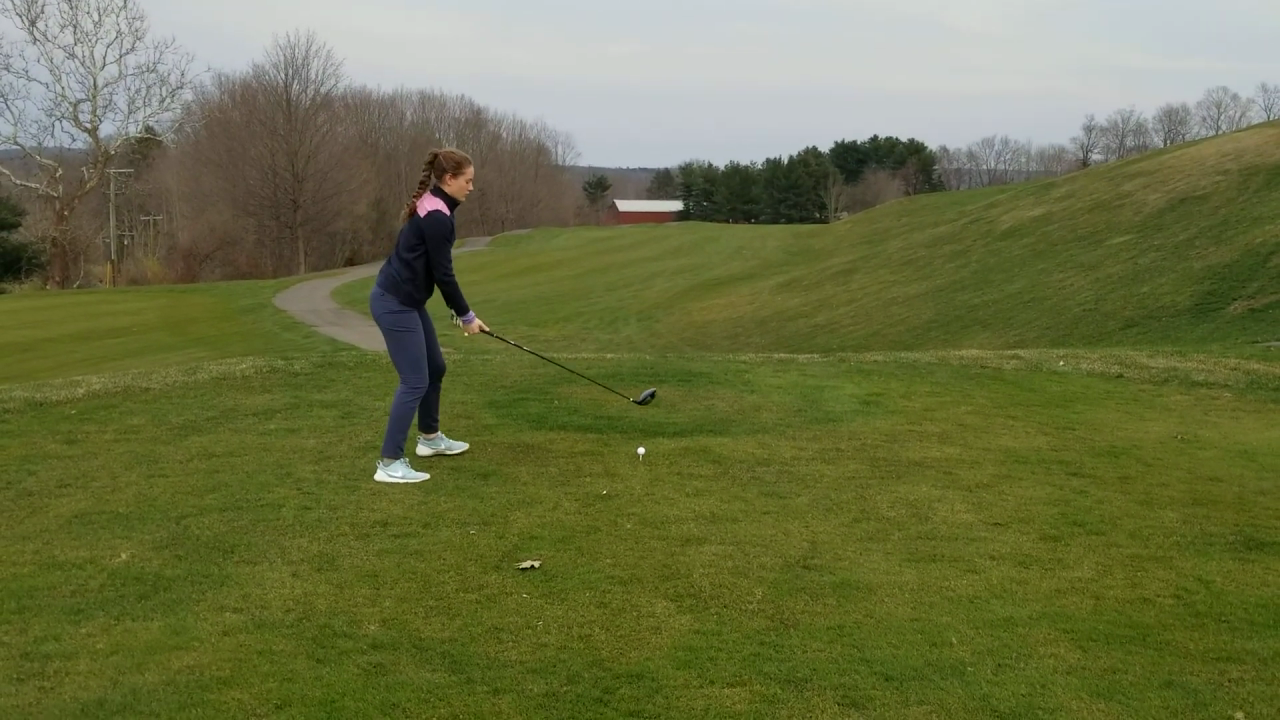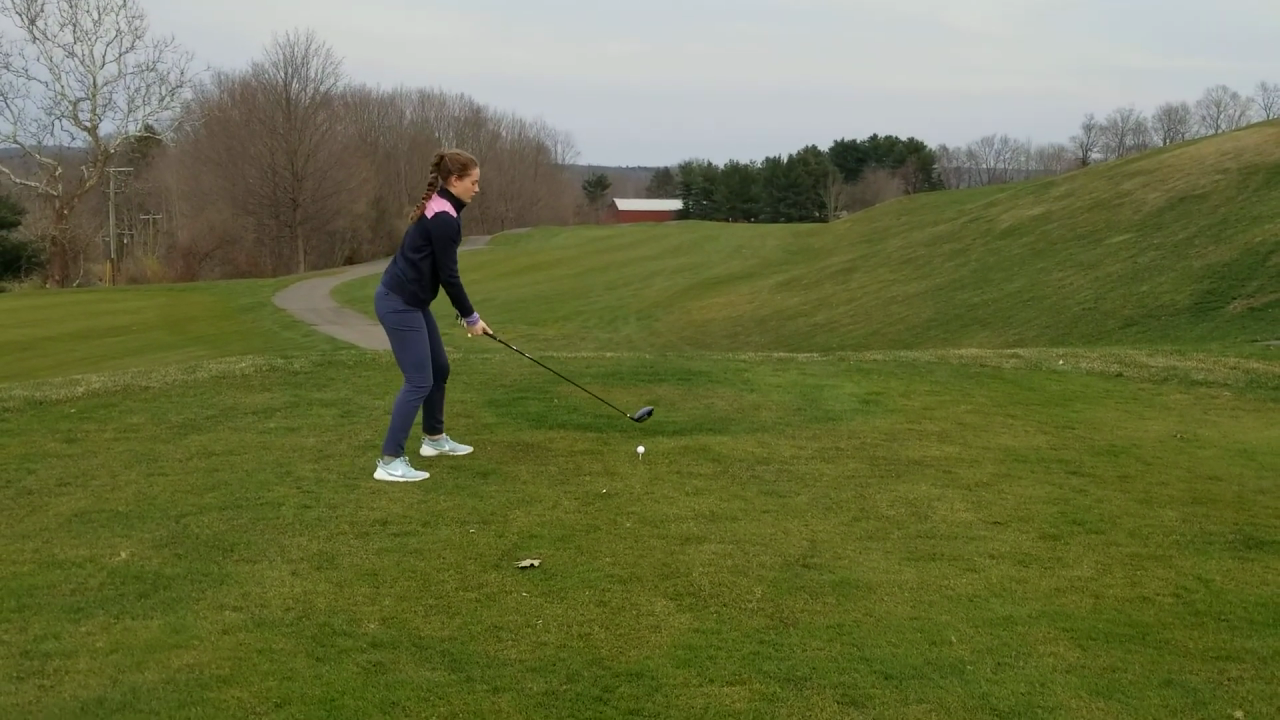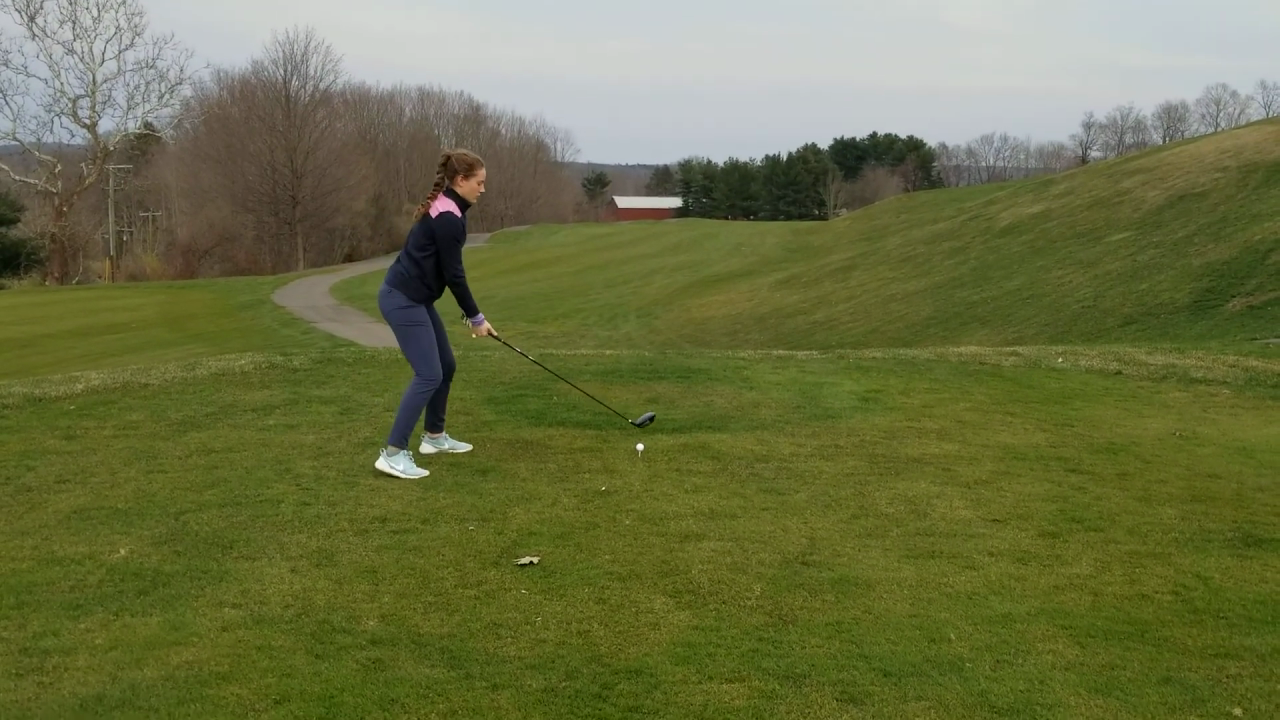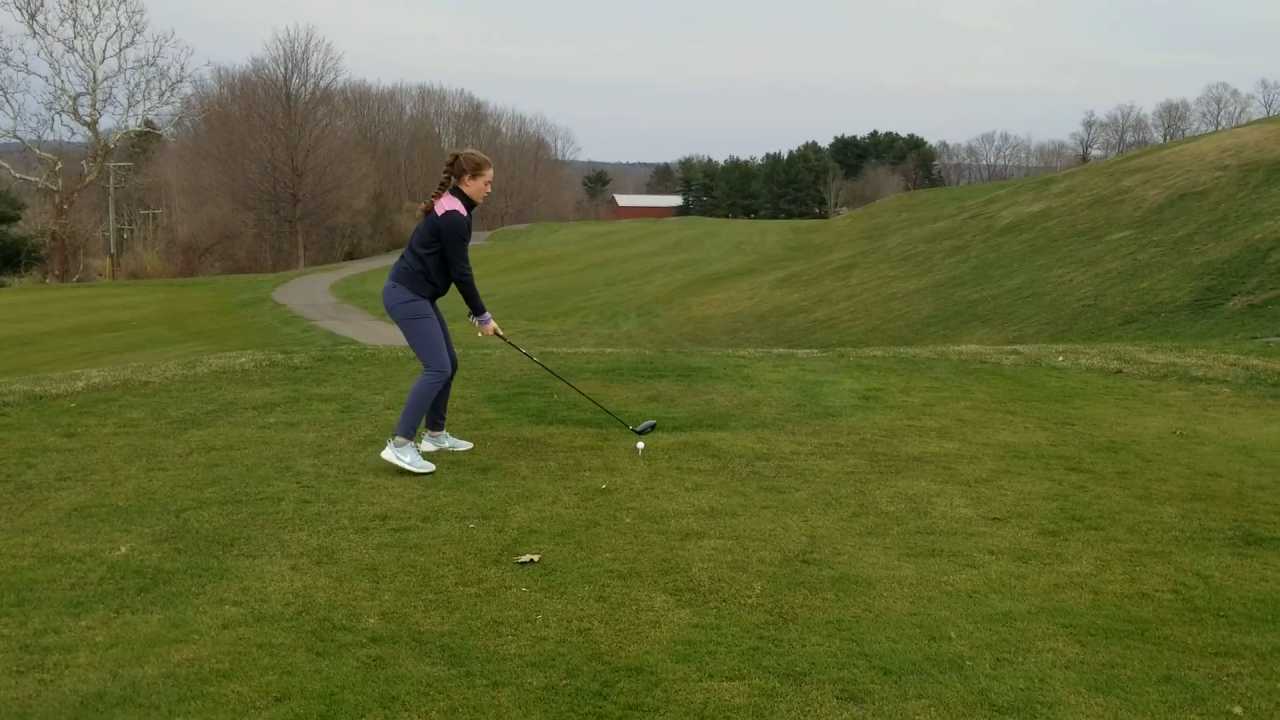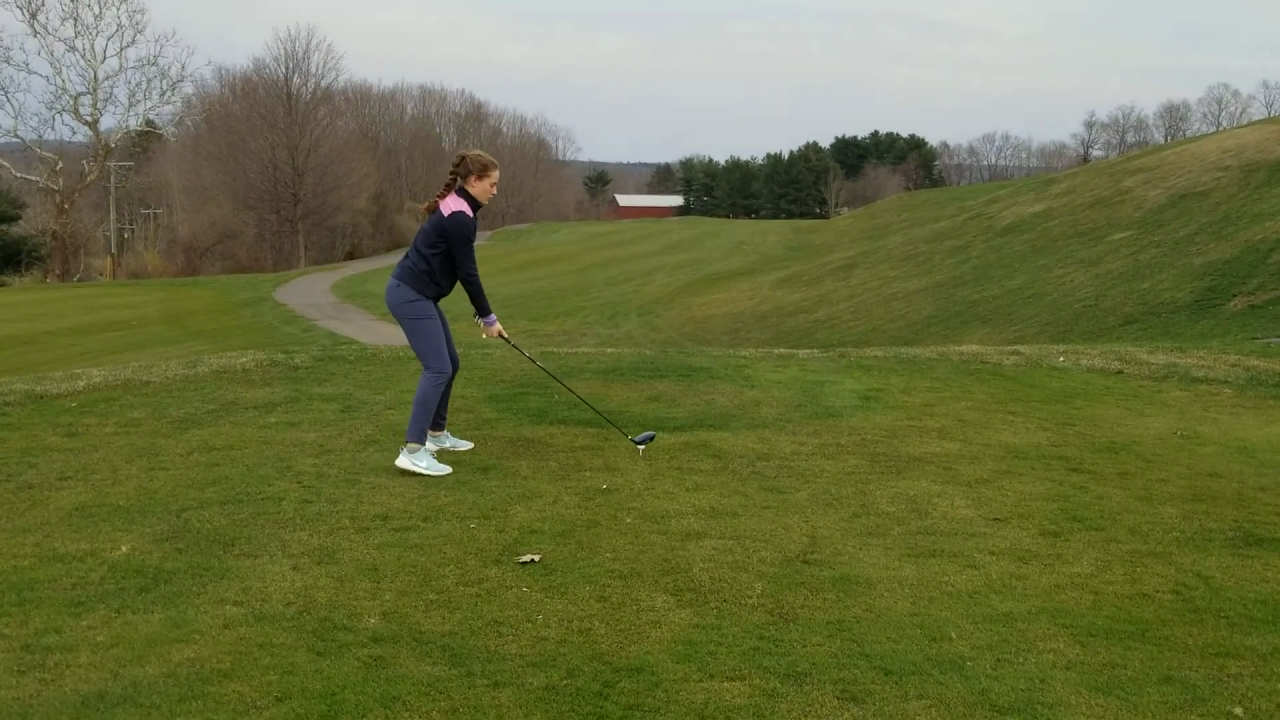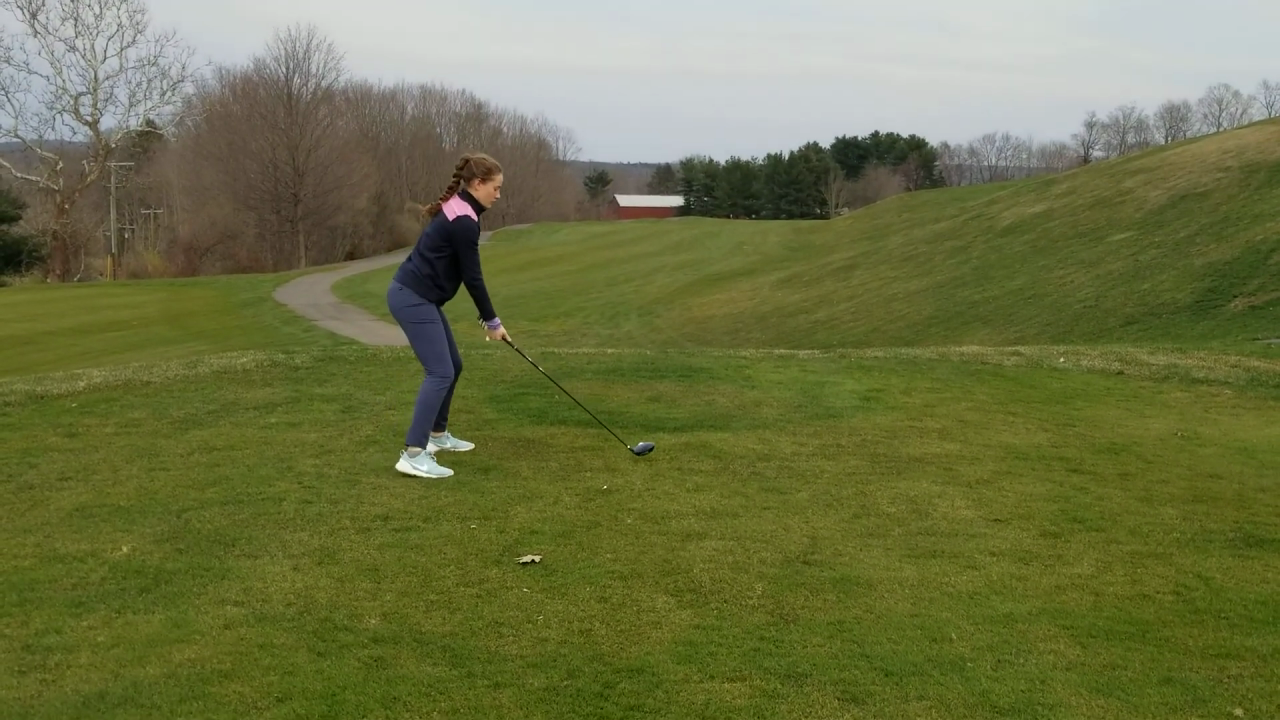
dt=0.1s
person 1, frame 1
left shoulder: (434, 208)
right shoulder: (437, 217)
left elbow: (436, 270)
right elbow: (443, 273)
left wrist: (458, 311)
right wrist: (466, 315)
left hip: (407, 300)
right hip: (395, 303)
left knee: (436, 369)
right knee: (415, 381)
left ankle: (430, 437)
right ankle: (389, 463)
person 1, frame 2
left shoulder: (441, 209)
right shoulder: (443, 219)
left elbow: (442, 271)
right elbow: (448, 275)
left wrist: (465, 313)
right wrist: (471, 317)
left hip: (410, 300)
right hip: (399, 302)
left knee: (440, 369)
right knee: (418, 380)
left ankle: (434, 439)
right ankle: (390, 460)
person 1, frame 3
left shoulder: (445, 208)
right shoulder: (448, 218)
left elbow: (447, 270)
right elbow: (454, 274)
left wrist: (470, 313)
right wrist: (476, 318)
left hip: (415, 297)
right hip: (403, 299)
left knee: (446, 367)
right knee: (429, 375)
left ankle: (434, 436)
right ankle: (393, 453)
person 1, frame 4
left shoulder: (450, 207)
right shoulder: (453, 217)
left elbow: (455, 269)
right elbow: (461, 272)
left wrist: (477, 312)
right wrist: (483, 316)
left hip: (415, 293)
right hip: (406, 295)
left knee: (448, 363)
right knee: (437, 367)
left ankle: (435, 434)
right ankle: (400, 443)
person 1, frame 5
left shoulder: (454, 206)
right shoulder: (459, 217)
left elbow: (460, 268)
right elbow: (468, 273)
left wrist: (482, 313)
right wrist: (488, 317)
left hip: (417, 292)
right hip: (410, 295)
left knee: (449, 364)
right knee: (438, 368)
left ankle: (436, 434)
right ankle: (413, 449)
person 1, frame 6
left shoulder: (455, 208)
right shoulder: (464, 222)
left elbow: (463, 272)
right elbow: (472, 276)
left wrist: (486, 317)
right wrist: (492, 321)
left hip: (418, 295)
right hip: (412, 299)
left knee: (452, 366)
right knee: (441, 372)
left ankle: (437, 434)
right ankle: (413, 454)
